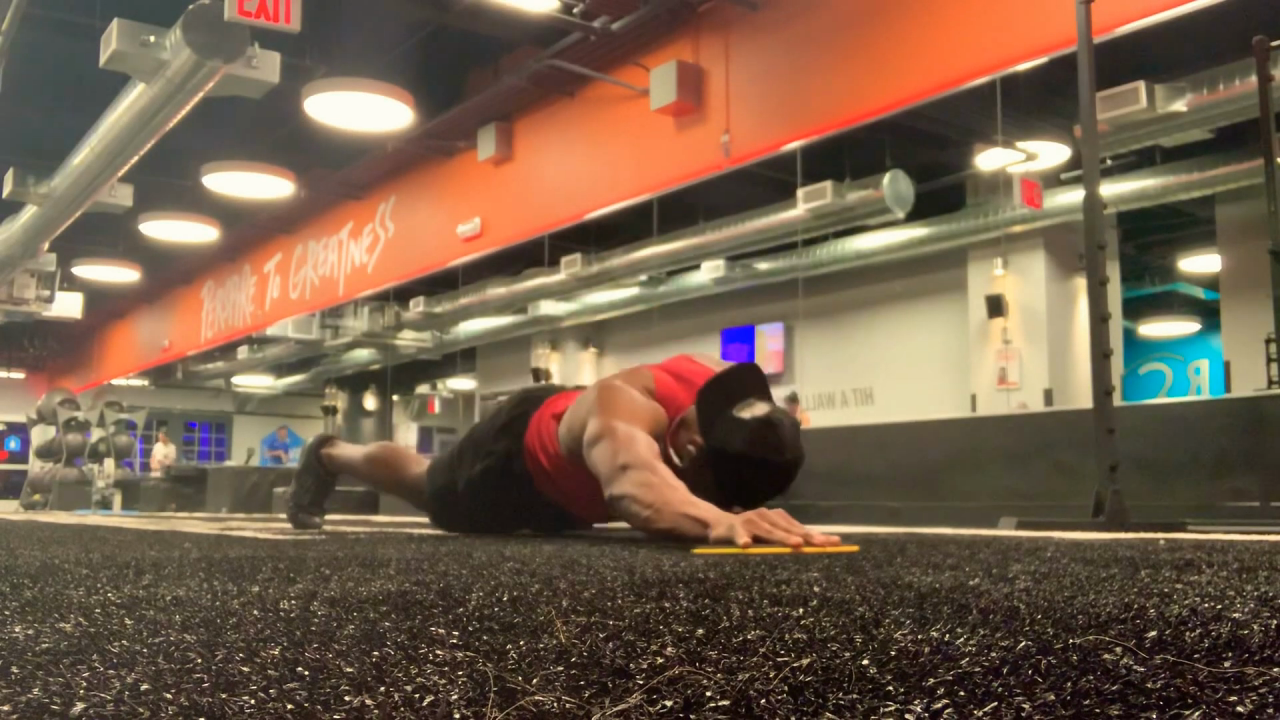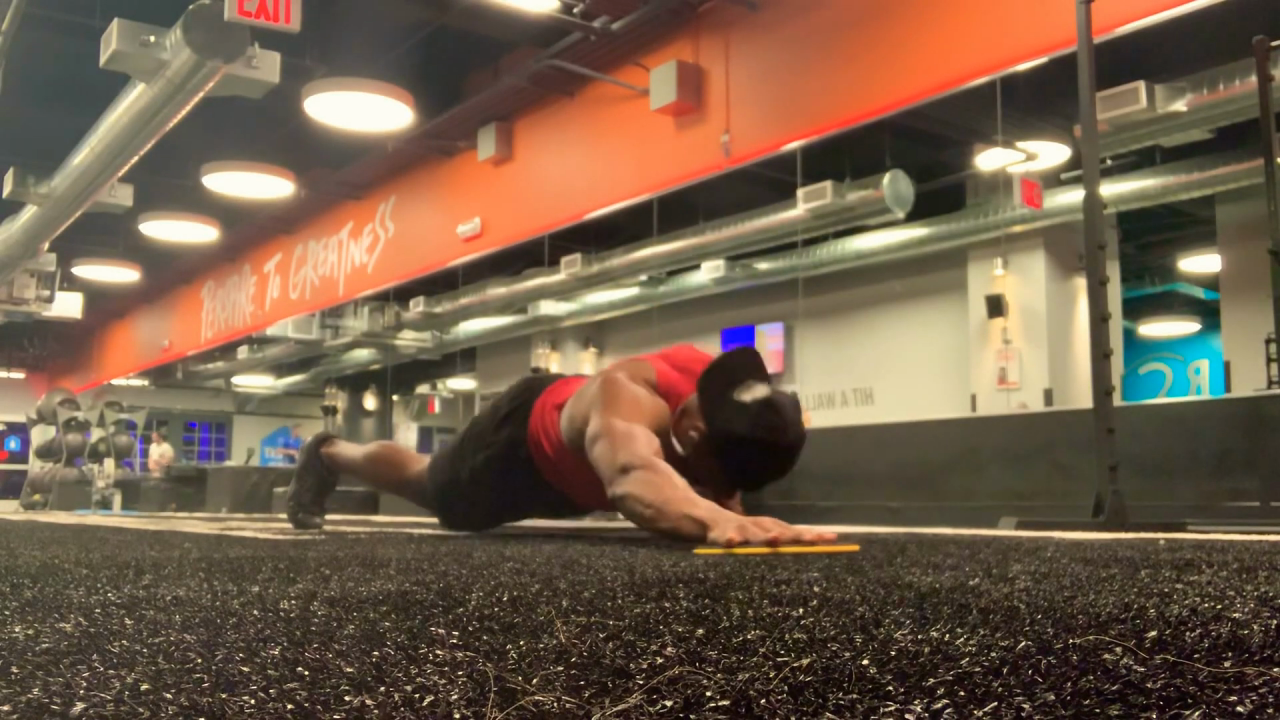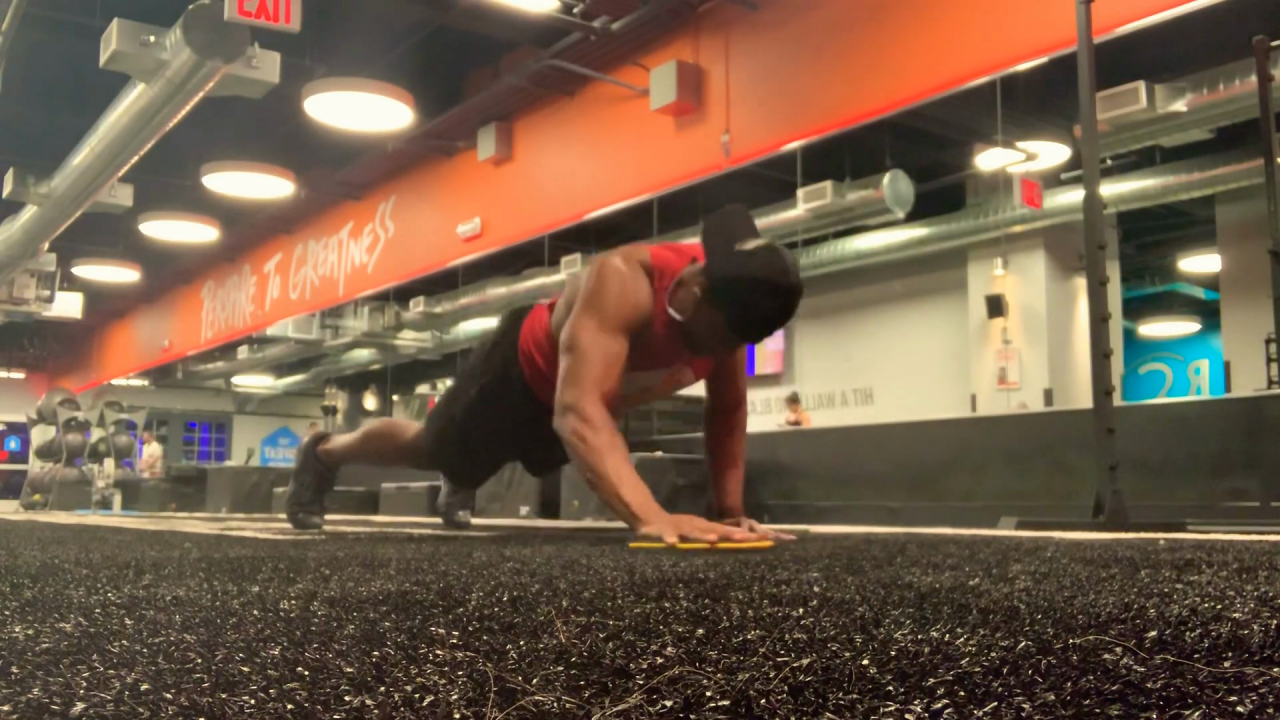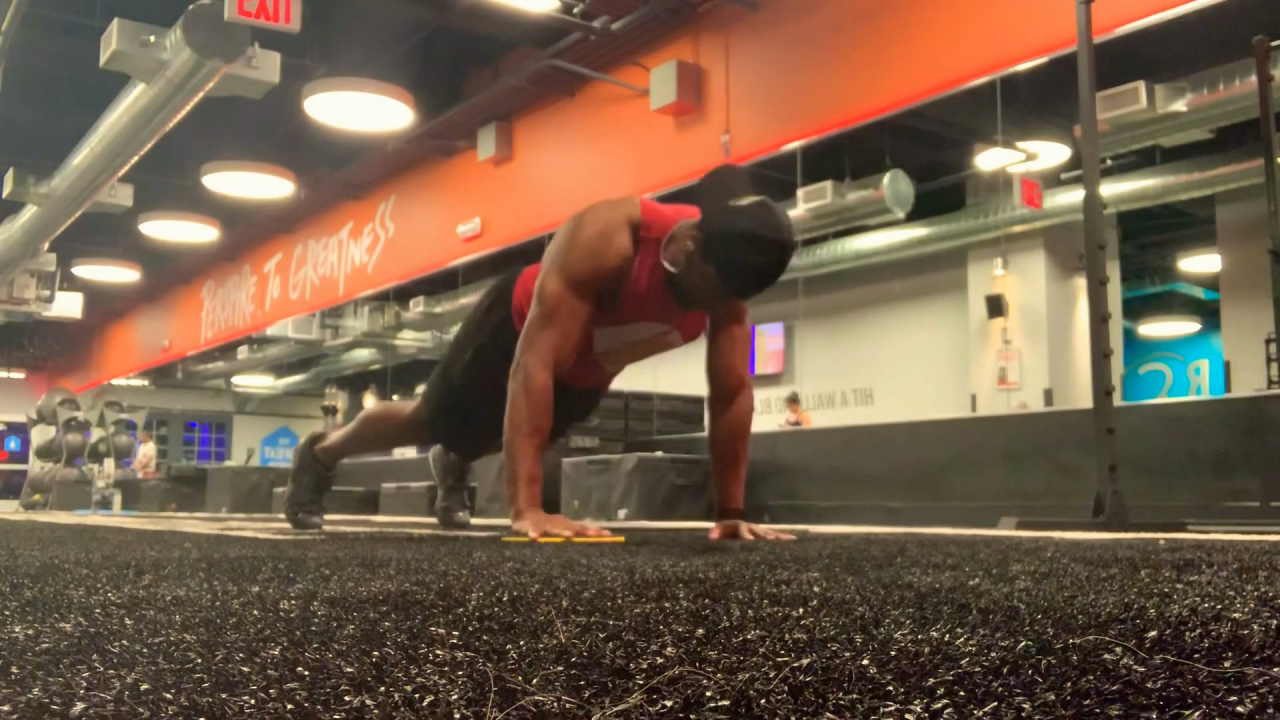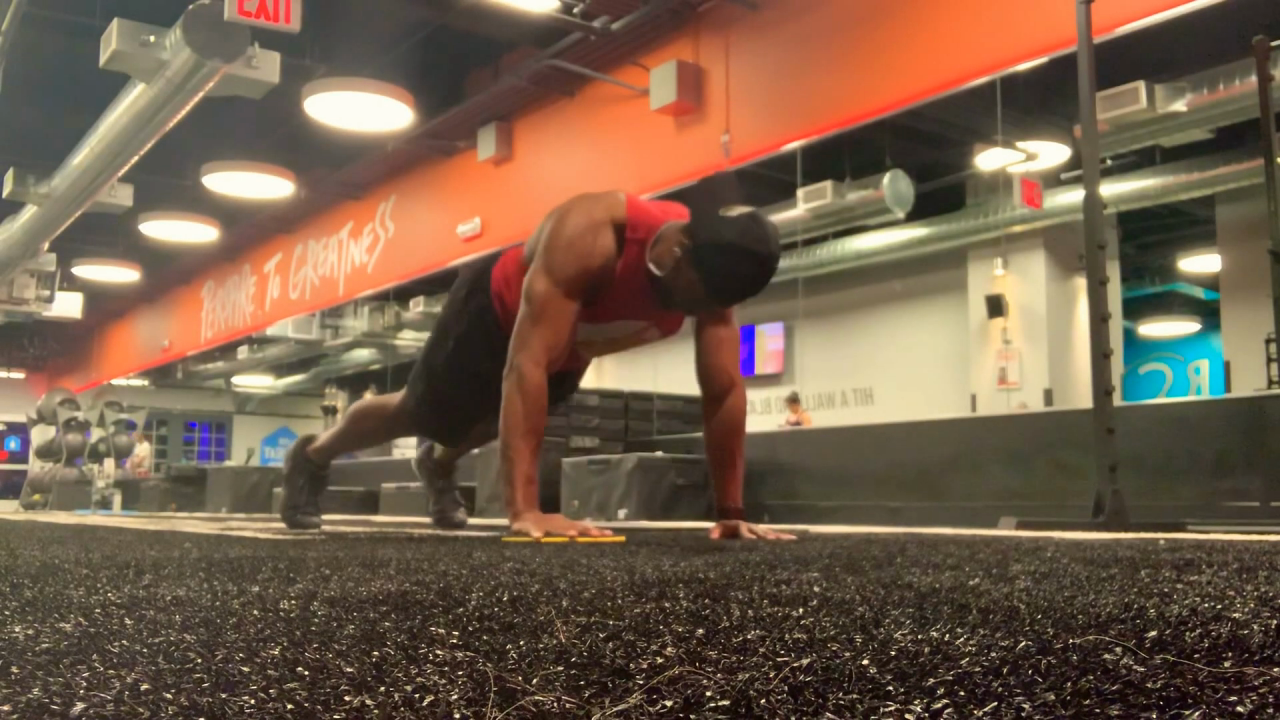
dt=0.5s
person 1, frame 1
left shoulder: (732, 393)
right shoulder: (628, 409)
right elbow: (631, 481)
left wrist: (731, 513)
right wrist: (720, 520)
left hip: (572, 458)
right hip: (523, 453)
right knee: (425, 486)
right ankle: (329, 455)
person 1, frame 2
left shoulder: (734, 390)
right shoulder: (629, 401)
right elbow: (634, 478)
left wrist: (728, 511)
right wrist: (721, 523)
left hip: (573, 452)
right hip: (526, 439)
right knee: (425, 483)
right ankle: (328, 454)
person 1, frame 3
left shoulder: (727, 300)
right shoulder: (623, 284)
left elbow: (727, 407)
right elbow: (577, 411)
left wrist: (730, 513)
right wrist: (649, 516)
left hip: (587, 392)
right hip: (523, 373)
right knee: (426, 447)
left ankle: (457, 485)
right ankle: (324, 453)
person 1, frame 4
left shoulder: (723, 268)
right shoulder: (606, 237)
left elbow: (733, 393)
right elbow: (533, 367)
left wrist: (731, 512)
right wrist: (526, 509)
left hip: (590, 372)
right hip: (515, 332)
left knee: (488, 437)
right knee: (427, 423)
left ankle: (452, 470)
right ankle: (319, 455)
person 1, frame 5
left shoulder: (707, 264)
right shoulder: (590, 233)
left elbow: (724, 389)
right elbow: (526, 365)
left wrist: (730, 511)
right wrist: (525, 508)
left hip: (568, 348)
right hip: (492, 315)
left knee: (492, 424)
right knee: (416, 413)
left ankle: (439, 467)
right ankle: (312, 458)
